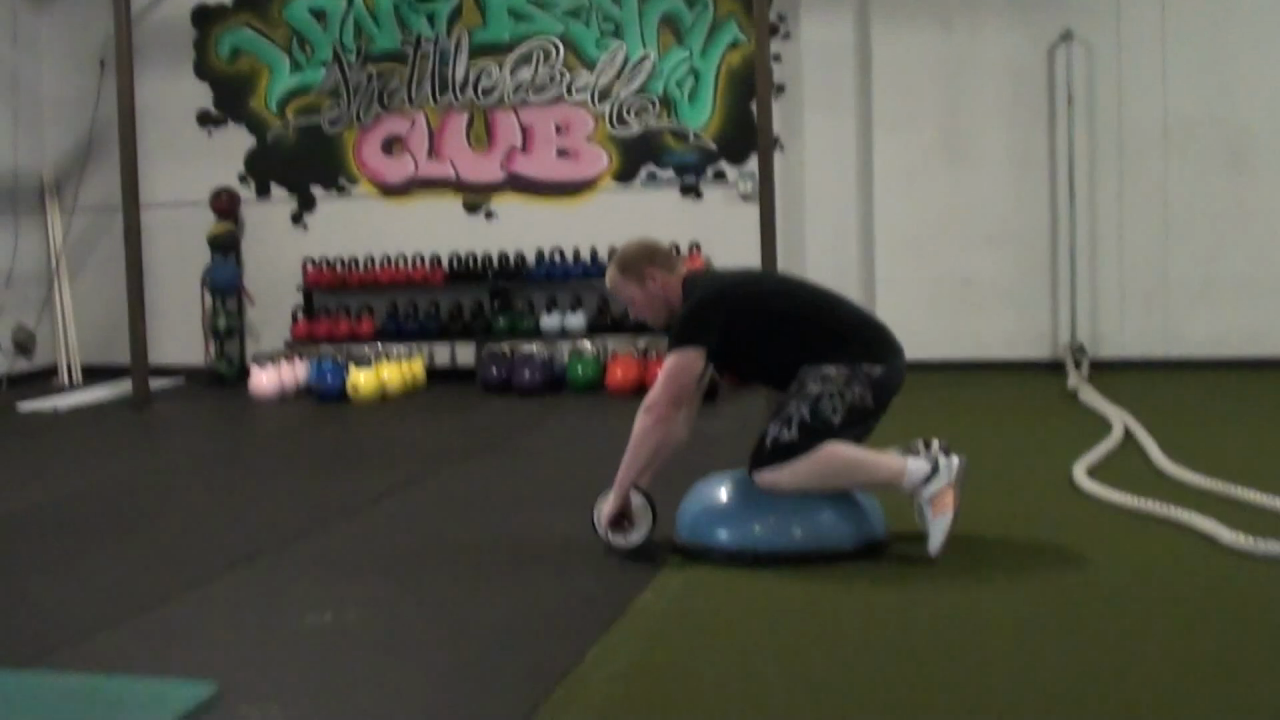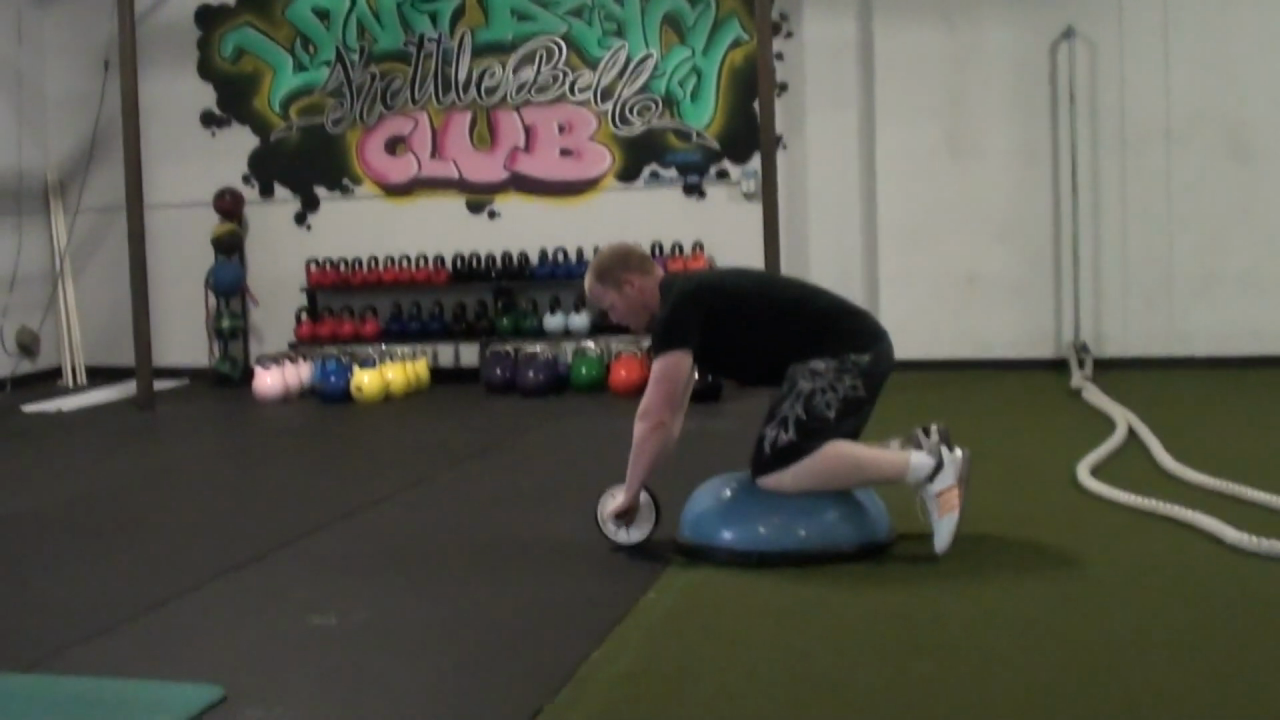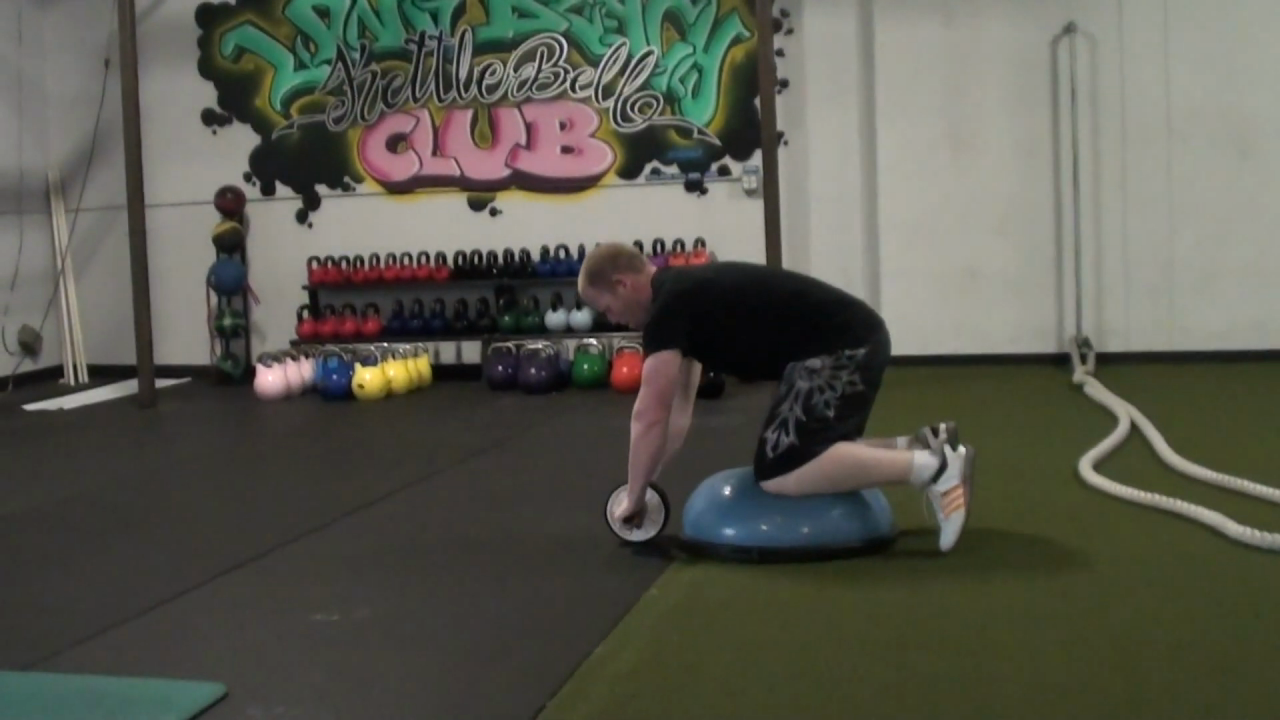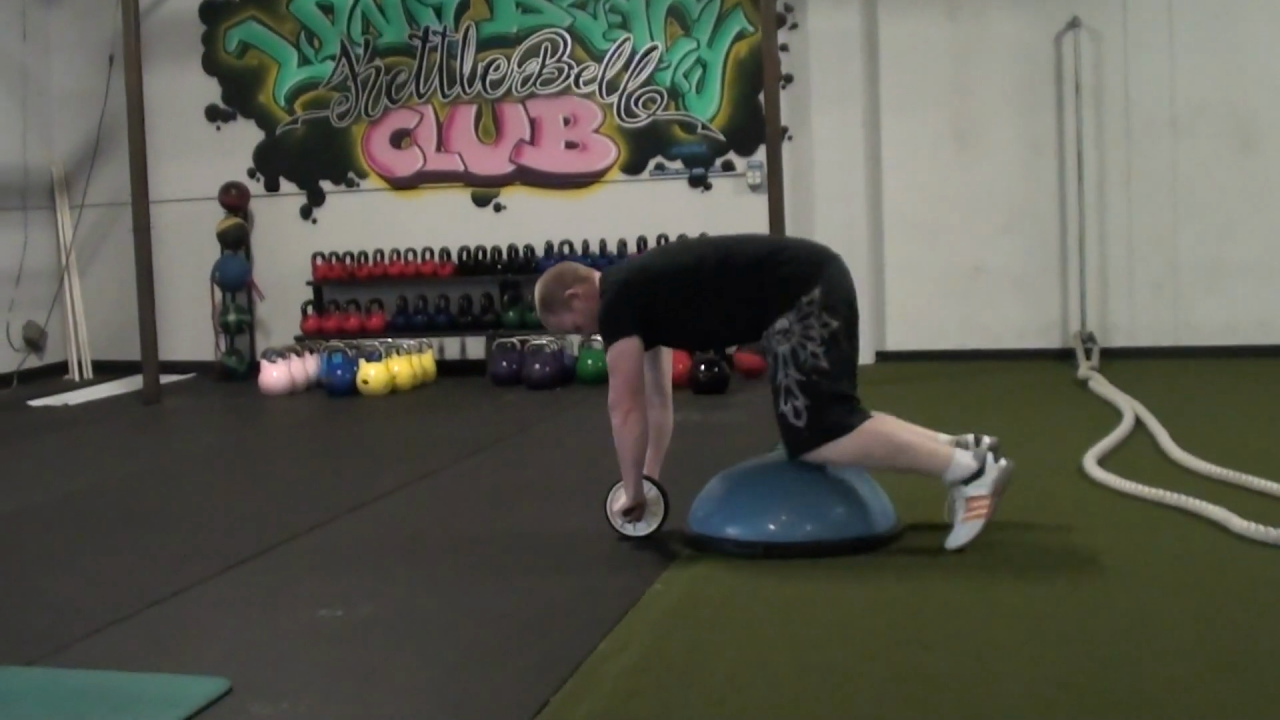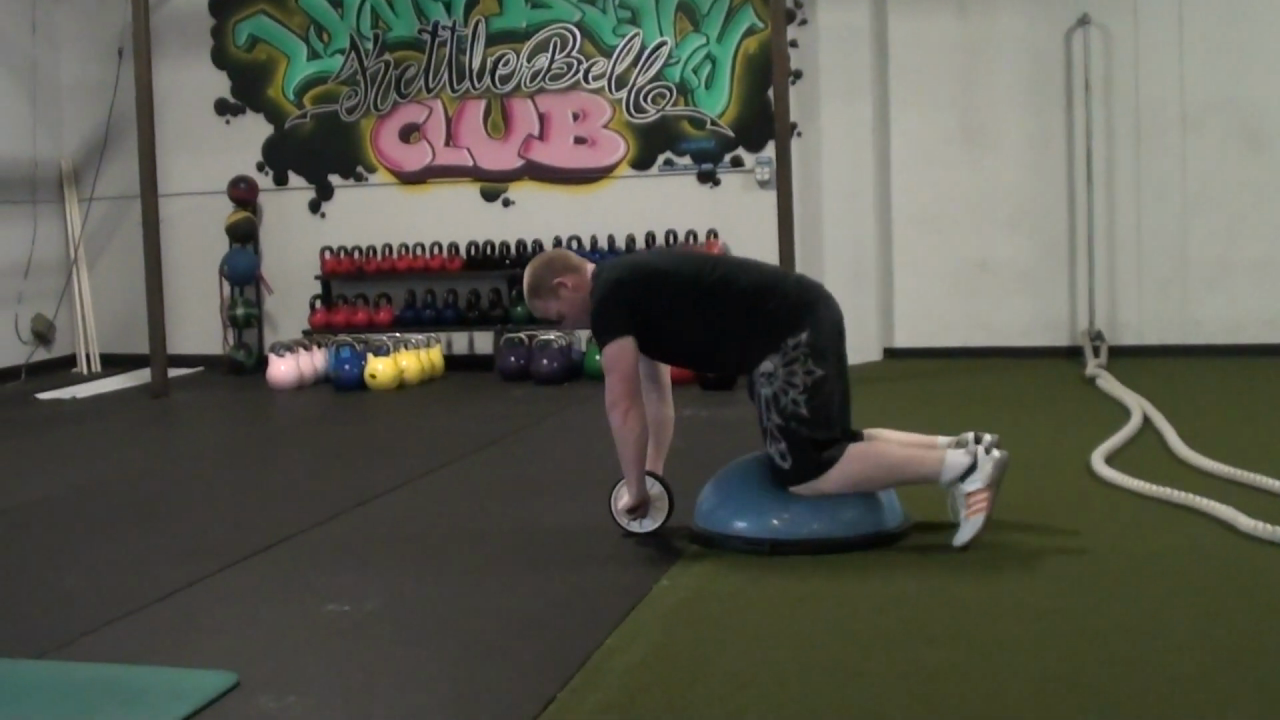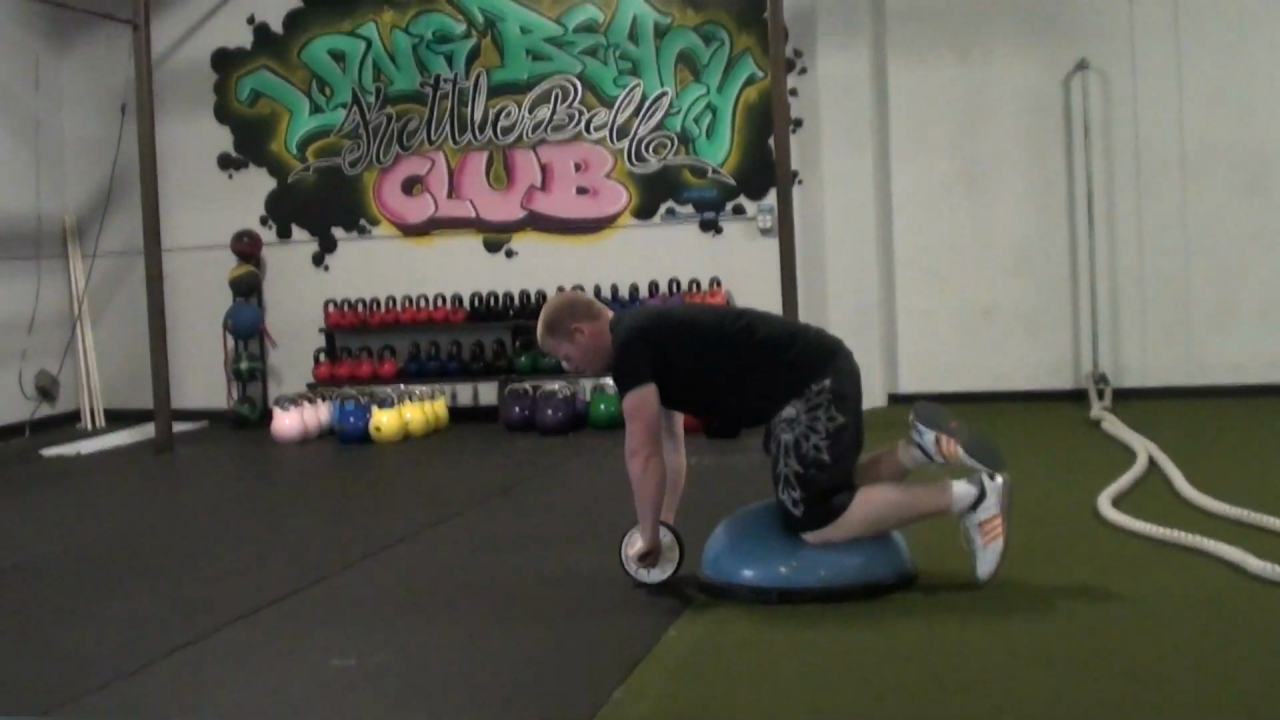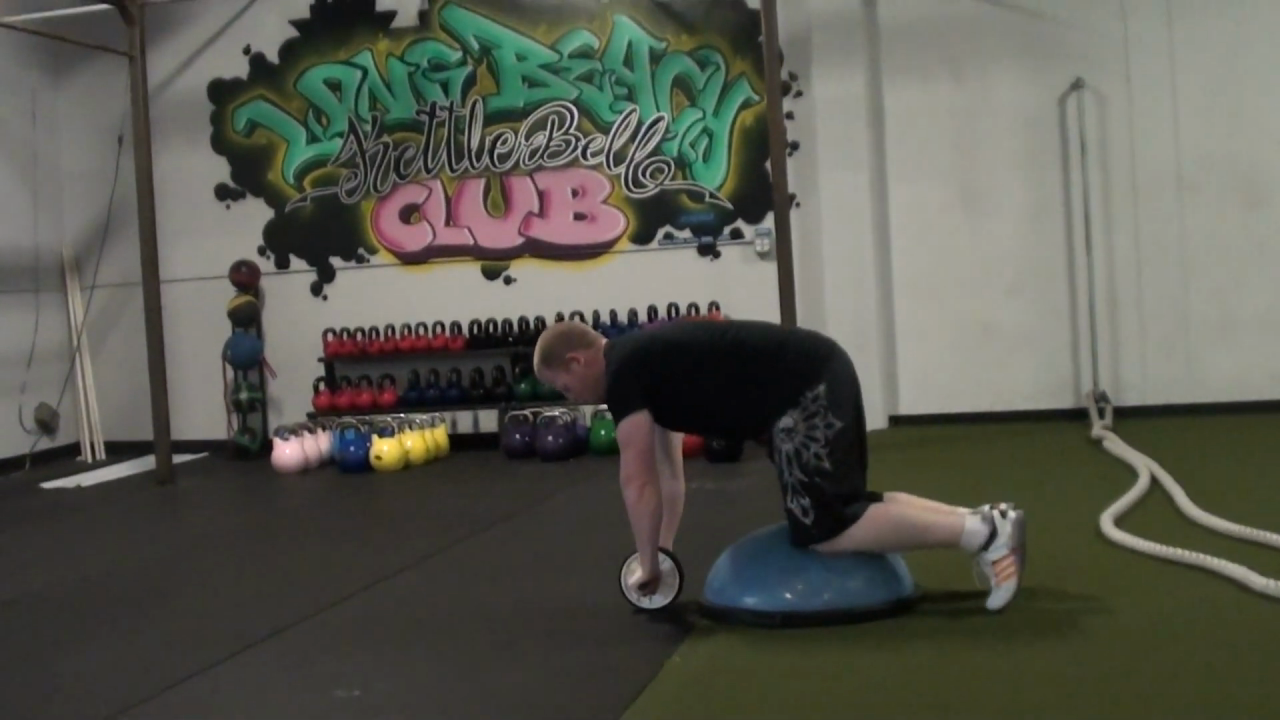
dt=0.5s
person 1, frame 1
left shoulder: (703, 305)
right shoulder: (706, 302)
left elbow: (658, 409)
right elbow: (677, 415)
left wrist: (618, 496)
right wrist: (637, 487)
left hip: (860, 364)
right hip: (866, 363)
left knee: (771, 469)
right knee: (801, 463)
left ankle: (920, 473)
right ankle: (914, 459)
person 1, frame 2
left shoulder: (679, 307)
right shoulder: (684, 303)
left elbow: (655, 415)
right elbow: (671, 414)
left wrist: (629, 498)
right wrist: (638, 488)
left hip: (845, 353)
right hip: (856, 350)
left knee: (775, 470)
right knee: (806, 460)
left ankle: (926, 466)
right ankle: (918, 452)
person 1, frame 3
left shoulder: (669, 305)
right shoulder: (682, 296)
left elbow: (650, 416)
right elbow: (676, 411)
left wrist: (633, 500)
right wrist: (649, 483)
left hip: (842, 348)
right hip: (853, 342)
left knee: (778, 472)
right knee: (811, 458)
left ankle: (930, 467)
right ankle: (922, 447)
person 1, frame 4
left shoulder: (617, 299)
right shoulder: (639, 291)
left elbow: (625, 406)
right elbow: (657, 396)
left wrist: (634, 492)
right wrist: (651, 477)
left hip: (802, 291)
right hip: (817, 281)
left knee: (816, 435)
right knee: (834, 421)
left ankle: (969, 468)
right ankle: (965, 448)
person 1, frame 5
left shoulder: (609, 296)
right shoulder: (631, 287)
left elbow: (622, 404)
right elbow: (655, 391)
left wrist: (636, 489)
right wrist: (654, 472)
left hip: (791, 334)
right hip: (808, 316)
left knee: (804, 469)
right knee: (828, 444)
left ankle: (962, 467)
right ankle: (961, 447)
person 1, frame 6
left shoulder: (629, 344)
right shoulder: (647, 335)
left elbow: (642, 452)
right elbow: (669, 443)
left wrist: (649, 537)
right wrist: (666, 524)
left hip: (809, 382)
right hip: (818, 373)
left knee: (815, 521)
right knee: (823, 497)
left ankle: (971, 495)
right ankle: (920, 446)
person 1, frame 7
left shoulder: (623, 370)
right shoulder: (644, 361)
left elbow: (637, 479)
right elbow: (667, 466)
left wrist: (649, 565)
right wrist: (665, 549)
left hip: (805, 389)
right hip: (820, 375)
left knee: (824, 528)
right knee: (843, 509)
left ankle: (980, 534)
right ankle: (983, 520)
